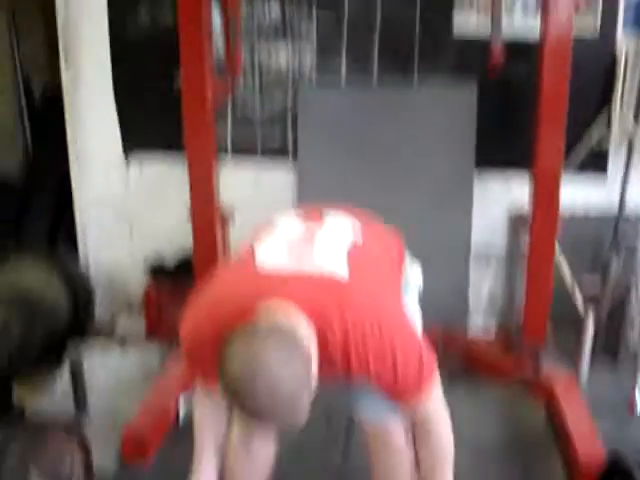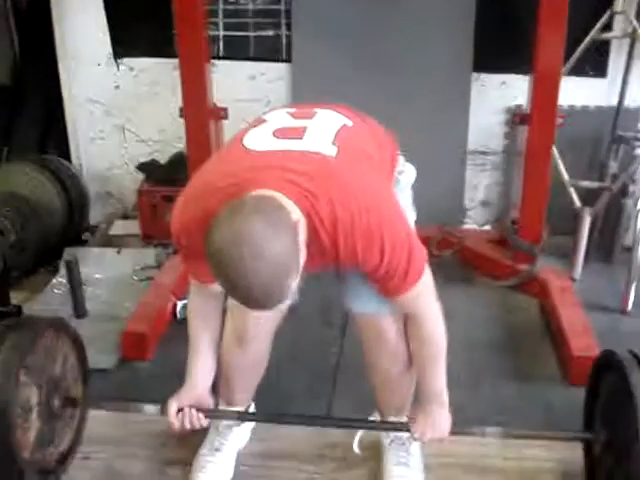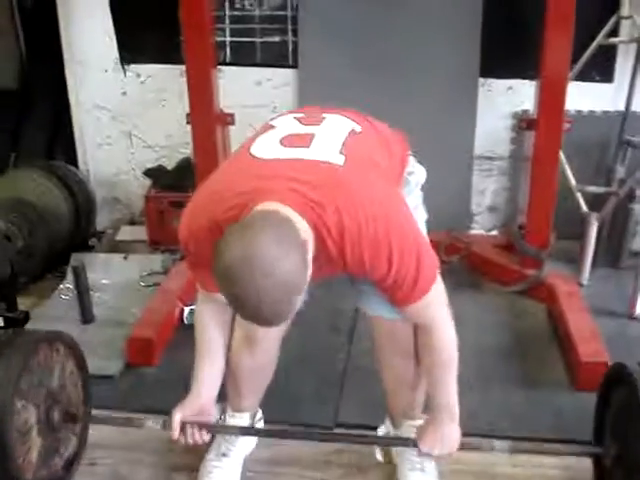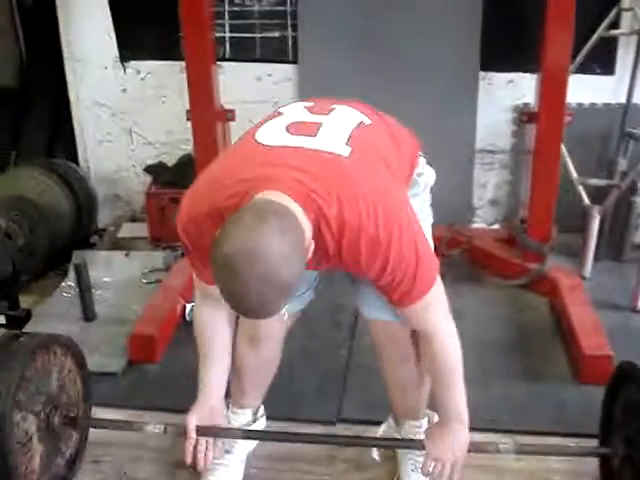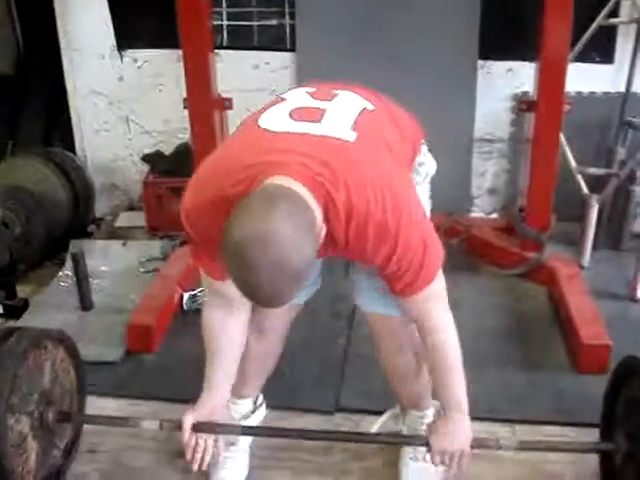
dt=0.2s
person 1, frame 1
left shoulder: (378, 333)
right shoulder: (204, 328)
left elbow: (430, 417)
right elbow: (210, 397)
left knee: (389, 434)
right knee: (250, 435)
person 1, frame 2
left shoulder: (369, 218)
right shoulder: (195, 214)
left elbow: (422, 312)
right elbow: (205, 292)
left wrist: (435, 403)
right wrist: (197, 384)
left knee: (383, 326)
right knee: (247, 324)
left ankle: (396, 429)
right ankle: (231, 418)
person 1, frame 3
left shoulder: (377, 227)
right shoulder: (203, 223)
left elbow: (434, 322)
right elbow: (212, 303)
left wrist: (445, 418)
right wrist: (202, 393)
left knee: (396, 328)
right knee: (255, 328)
left ankle: (408, 433)
right ankle: (240, 423)
person 1, frame 4
left shoulder: (377, 227)
right shoulder: (202, 211)
left elbow: (434, 326)
right elbow: (214, 304)
left wrist: (454, 424)
right wrist: (210, 398)
left knee: (394, 328)
right knee: (257, 326)
left ankle: (413, 431)
right ankle: (242, 420)
person 1, frame 5
left shoulder: (384, 211)
right shoulder: (207, 201)
left elbow: (434, 320)
right elbow: (227, 304)
left wrist: (455, 416)
right wrist: (214, 398)
left knee: (393, 322)
right knee: (265, 314)
left ankle: (419, 420)
right ankle: (243, 409)
